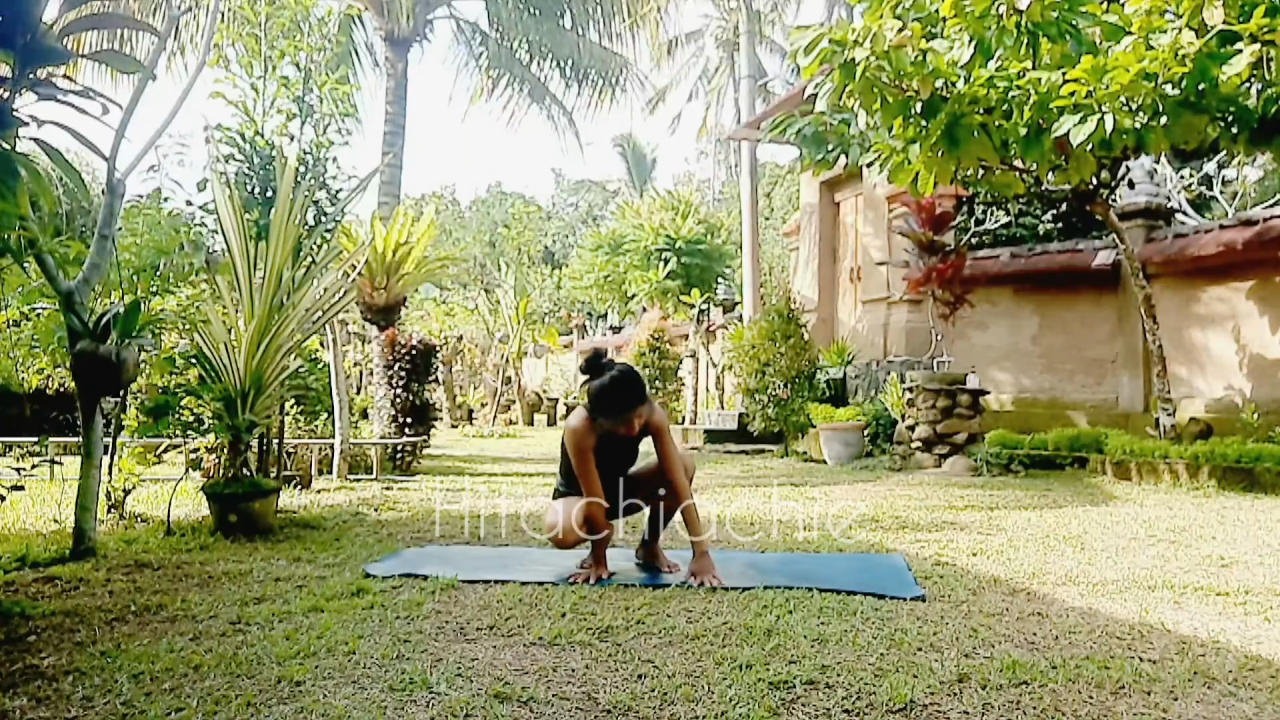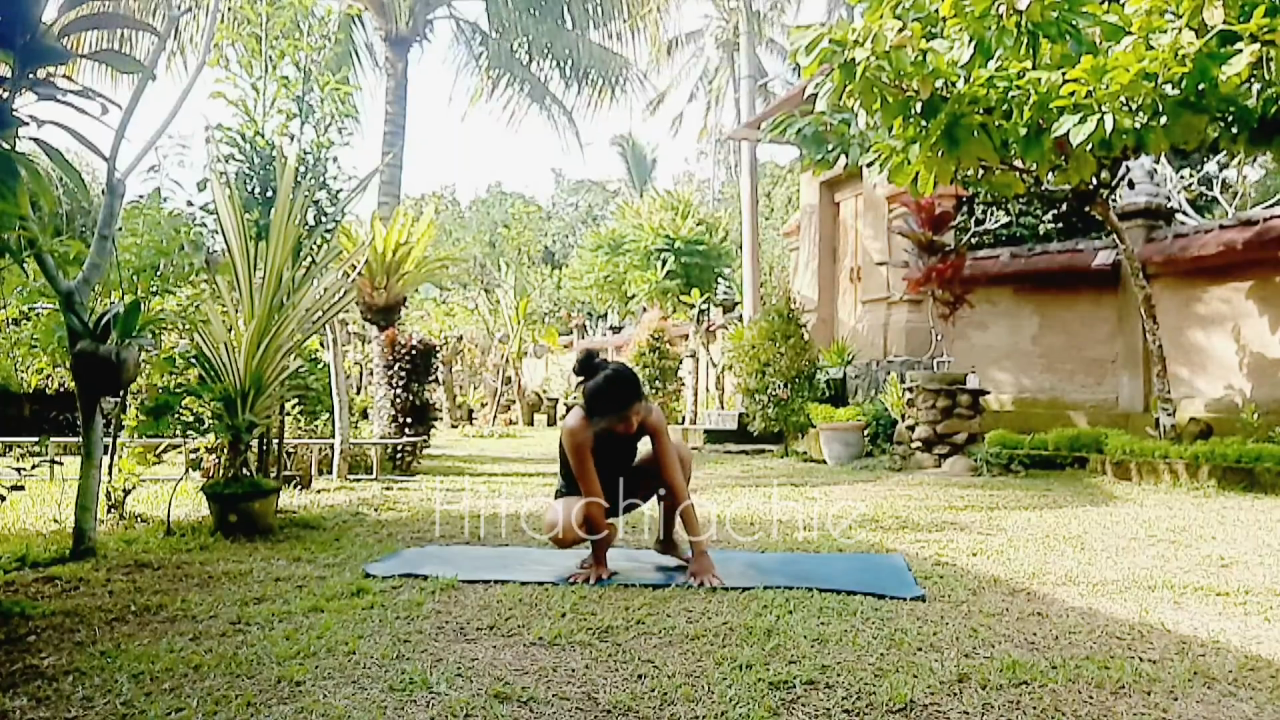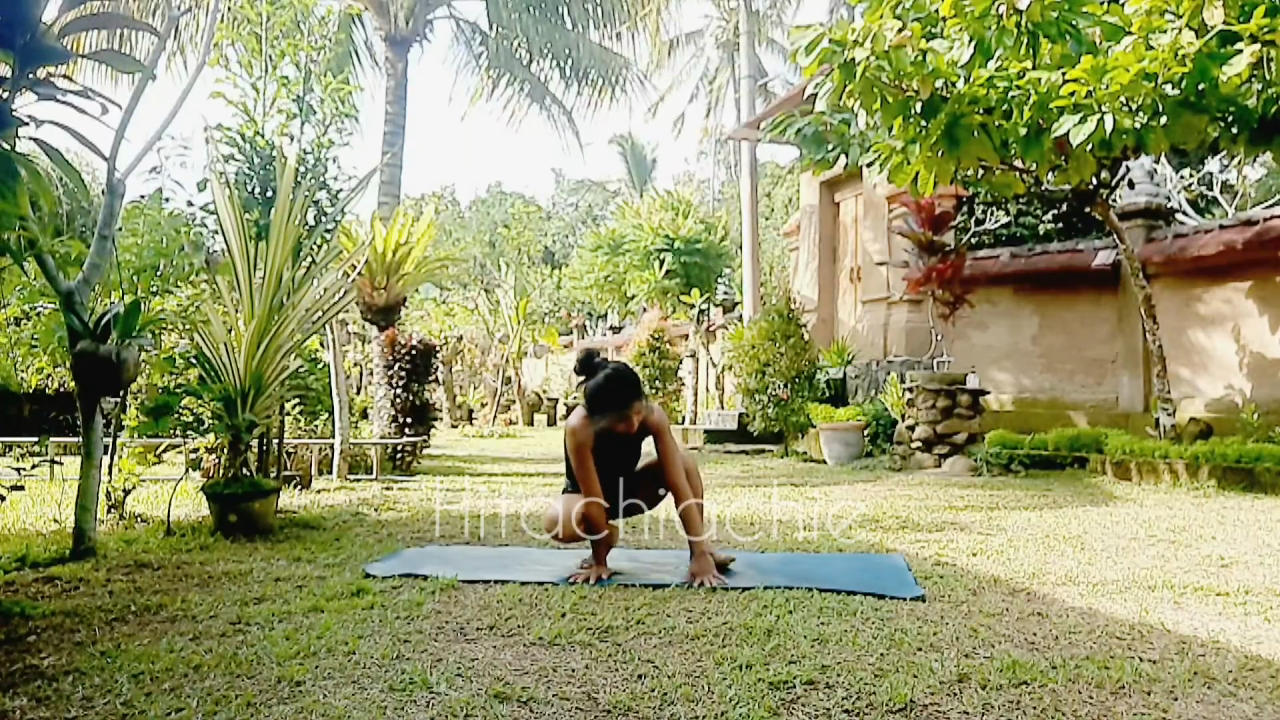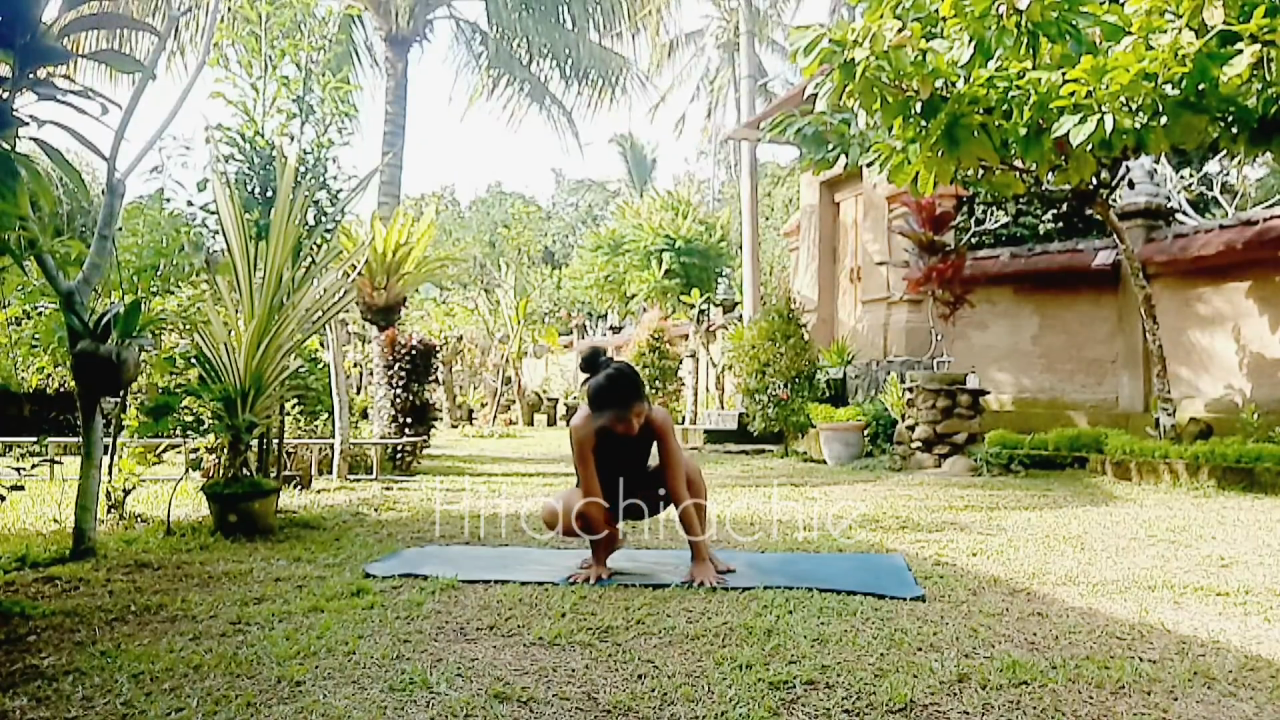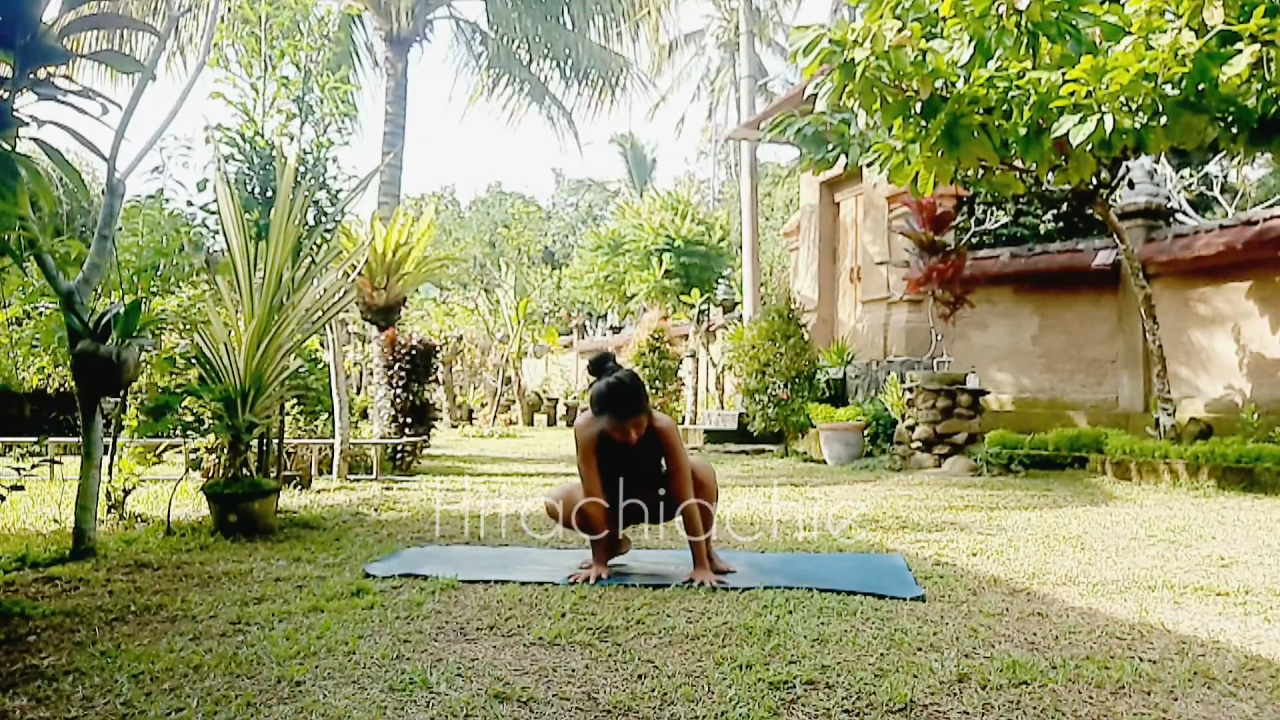
dt=0.2s
person 1, frame 1
left shoulder: (653, 416)
right shoulder: (579, 428)
left elbow: (679, 483)
right elbow: (594, 501)
left wrist: (701, 553)
right wrist: (599, 562)
left hip: (621, 488)
right hip: (577, 495)
left knee: (684, 463)
right knee: (561, 534)
left ankle: (649, 547)
right ankle: (602, 535)
person 1, frame 2
left shoulder: (650, 416)
right shoulder: (577, 428)
left elbow: (676, 483)
right elbow: (594, 501)
left wrist: (699, 552)
right wrist: (599, 562)
left hip: (623, 487)
right hip: (580, 496)
left knee: (680, 452)
right knee: (559, 530)
left ankle: (667, 539)
right ankle: (605, 534)
person 1, frame 3
left shoulder: (653, 416)
right shoulder: (579, 428)
left elbow: (679, 484)
right elbow: (593, 501)
left wrist: (701, 555)
right wrist: (599, 562)
left hip: (630, 490)
right hip: (587, 496)
left knee: (684, 463)
right knee: (556, 522)
left ankle: (699, 552)
right ankle: (605, 537)
person 1, frame 4
left shoulder: (657, 419)
right shoulder: (583, 427)
left elbow: (680, 493)
right elbow: (592, 501)
left wrist: (700, 561)
right wrist: (598, 561)
left hip: (643, 494)
right hip: (603, 499)
left knee: (687, 467)
right knee: (554, 514)
left ankle: (703, 553)
right ankle: (608, 539)
person 1, frame 5
left shoulder: (663, 427)
right shoulder: (587, 427)
left elbow: (685, 498)
right elbow: (593, 499)
left wrist: (701, 565)
right wrist: (599, 561)
left hip: (658, 499)
right hip: (614, 503)
left knee: (701, 471)
right knee: (558, 502)
left ankle: (707, 553)
right ankle: (614, 541)
